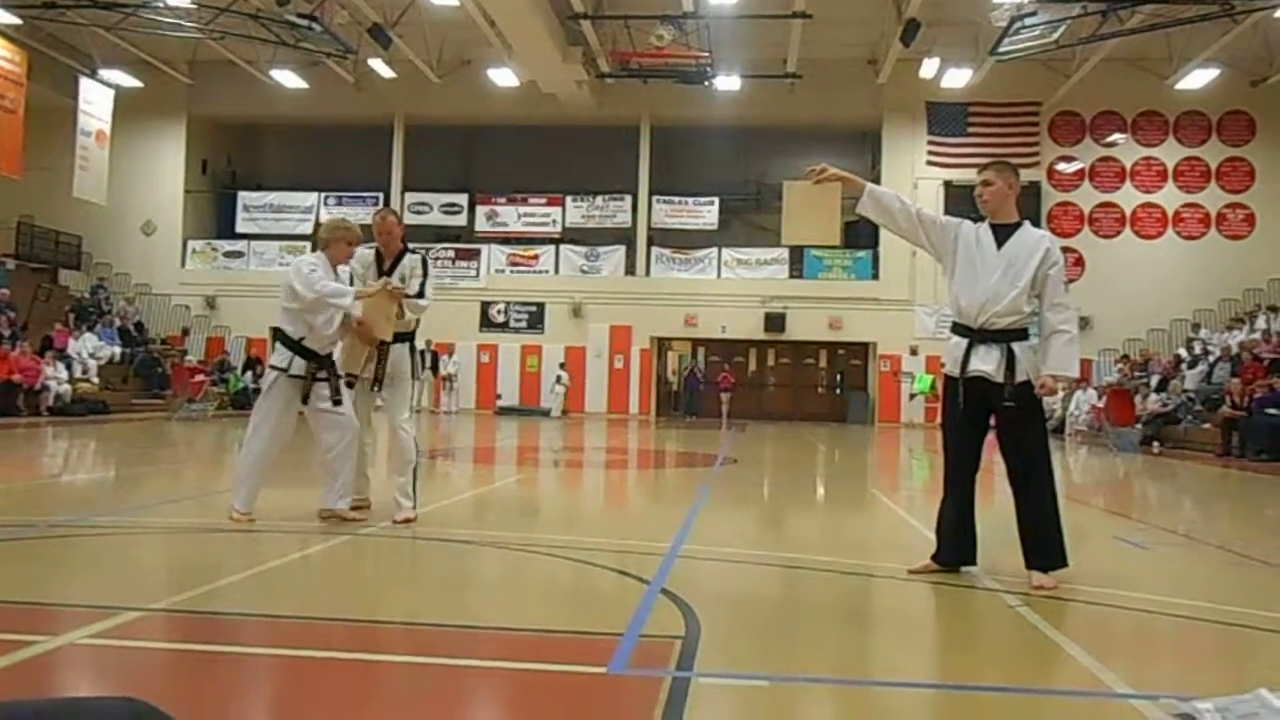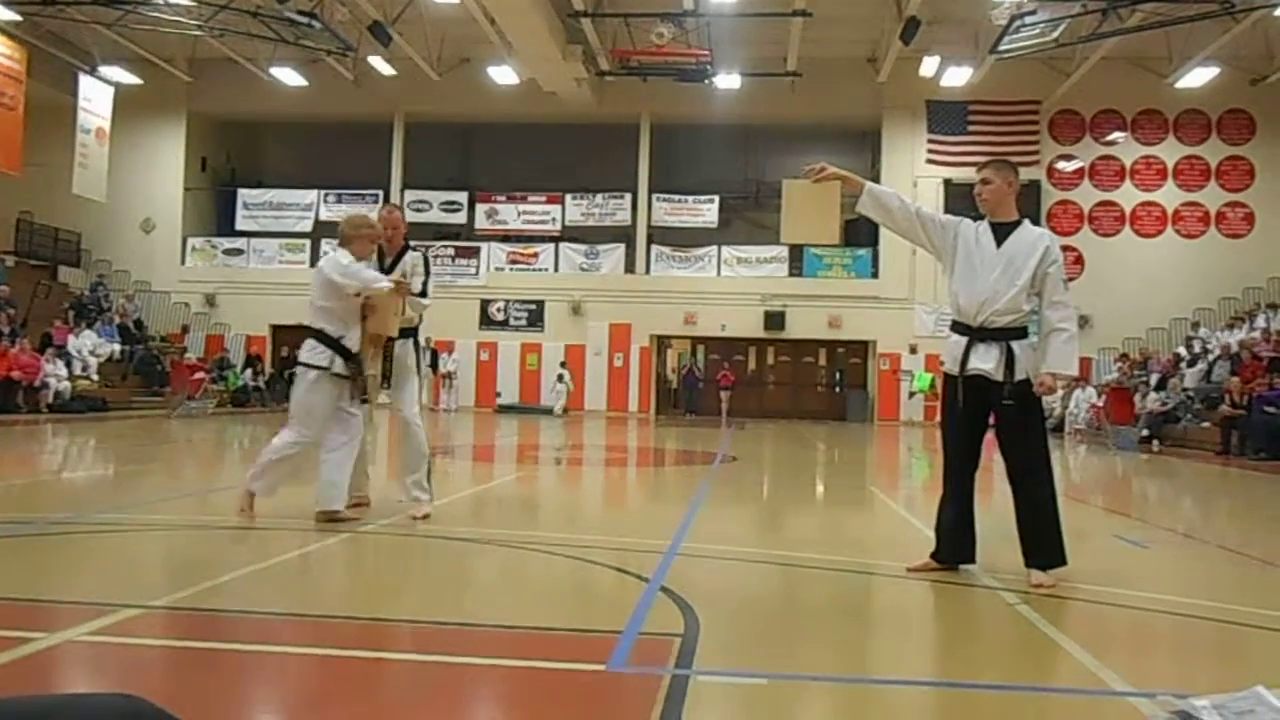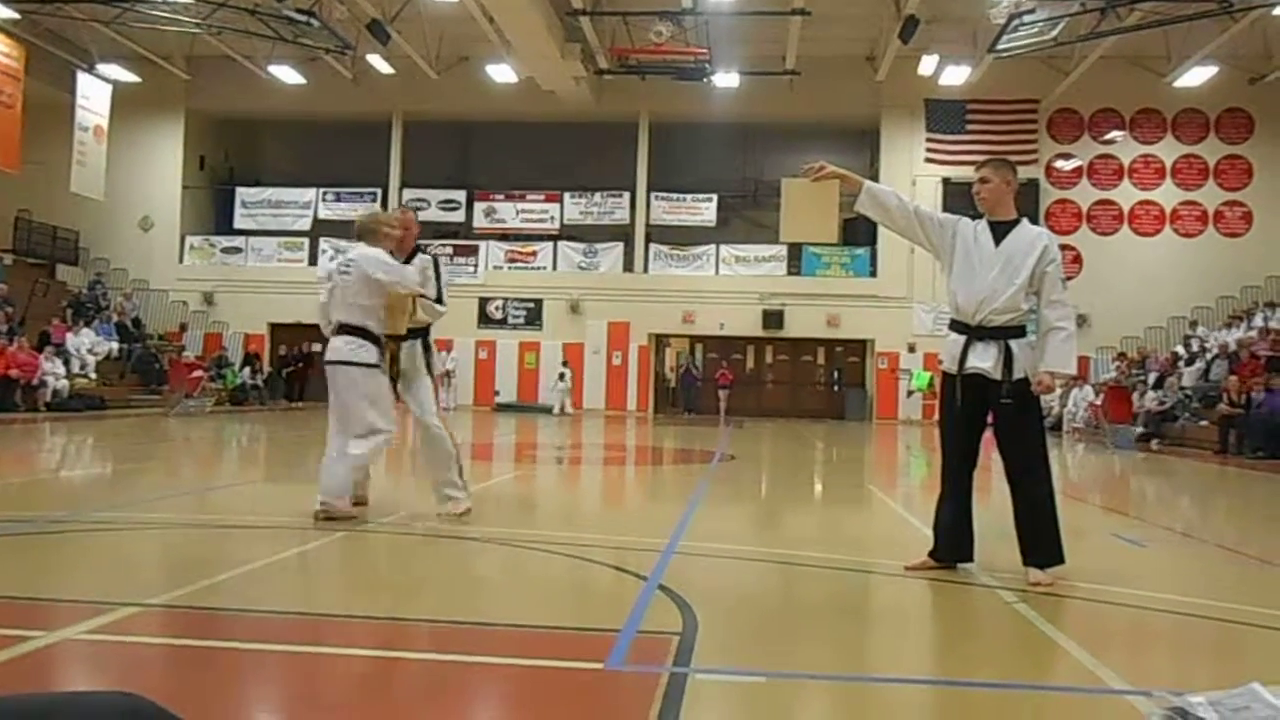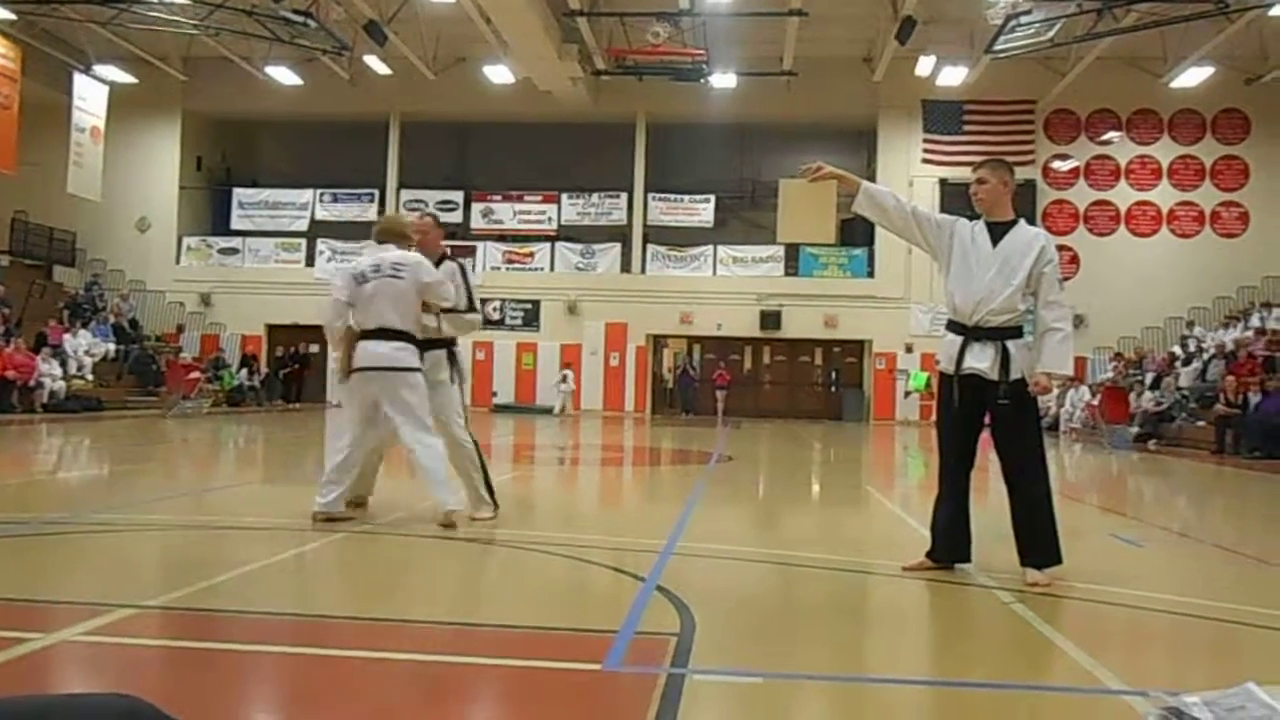
dt=0.2s
person 1, frame 1
left shoulder: (1041, 245)
right shoulder: (958, 235)
left elbow: (1058, 312)
right elbow: (903, 213)
left wrist: (1053, 370)
right wrist: (846, 179)
left hip: (1015, 362)
right hip: (965, 360)
left knee: (1028, 468)
right knee: (958, 465)
left ankle: (1041, 561)
right ankle: (951, 552)
person 1, frame 2
left shoulder: (1041, 243)
right shoulder: (958, 234)
left elbow: (1057, 310)
right elbow: (902, 212)
left wrist: (1052, 369)
right wrist: (845, 178)
left hip: (1014, 361)
right hip: (964, 358)
left knee: (1028, 466)
right knee: (958, 463)
left ankle: (1040, 560)
right ankle: (950, 551)
person 1, frame 3
left shoulder: (1039, 242)
right shoulder: (956, 232)
left elbow: (1056, 309)
right elbow: (901, 210)
left wrist: (1050, 367)
right wrist: (844, 176)
left hip: (1012, 360)
right hip: (962, 357)
left knee: (1025, 465)
right knee: (956, 462)
left ankle: (1038, 558)
right ankle: (948, 549)
person 1, frame 4
left shoulder: (1036, 242)
right shoulder: (954, 233)
left elbow: (1053, 310)
right elbow: (898, 211)
left wrist: (1047, 368)
right wrist: (841, 177)
left hip: (1009, 361)
right hip: (960, 358)
left knee: (1023, 466)
right knee: (953, 462)
left ankle: (1035, 559)
right ankle: (946, 549)
person 2, frame 1
left shoulder: (416, 262)
right shoulder: (361, 259)
left elbow: (420, 303)
left wrist: (399, 303)
left hip: (399, 352)
right hip: (365, 351)
left knee: (401, 425)
right knee: (356, 426)
left ankle: (406, 502)
right ankle: (359, 495)
person 2, frame 2
left shoulder: (417, 259)
left elbow: (421, 302)
left wrist: (400, 298)
left hip: (402, 348)
left knee: (409, 419)
left ankle: (420, 496)
right ankle: (358, 492)
person 2, frame 3
left shoulder: (428, 262)
left elbow: (438, 308)
left wrist: (411, 302)
left hip: (413, 349)
left knee: (428, 420)
left ankle: (455, 493)
right ankle: (357, 490)
person 2, frame 4
left shoulder: (454, 270)
left elbow: (472, 318)
left wrist: (437, 320)
left hip: (440, 361)
left knee: (455, 432)
right knee: (380, 427)
left ankle: (485, 501)
right ankle: (359, 492)
person 3, frame 1
left shoulder: (334, 277)
right shoulder: (304, 266)
right elbow: (320, 293)
left wrist: (354, 324)
right wrist: (366, 291)
left hip: (321, 368)
right hip: (291, 363)
left knee: (342, 430)
right knee: (265, 435)
left ankle: (335, 503)
right ankle: (242, 504)
person 3, frame 2
left shoulder: (344, 266)
right shoulder: (337, 262)
right elbow: (366, 281)
right wrist: (393, 284)
left hip: (337, 362)
right hip: (323, 361)
left knee: (346, 431)
right knee: (301, 432)
left ankle: (330, 504)
right ankle: (253, 486)
person 3, frame 3
left shoulder: (344, 262)
right shoulder: (372, 259)
left elbow: (325, 315)
right elbow: (408, 282)
right wrist: (417, 289)
left hip: (339, 350)
right hip: (360, 354)
left knee: (344, 431)
right knee: (377, 429)
left ankle: (331, 500)
right ankle: (333, 494)
person 3, frame 4
left shoulder: (353, 269)
right shoulder: (415, 262)
left elbow: (334, 320)
right elbow: (447, 297)
left wrist: (343, 351)
left hip: (365, 355)
right hip: (401, 356)
left knee: (354, 434)
right knee: (422, 434)
left ankle: (327, 503)
right ankle: (448, 505)
